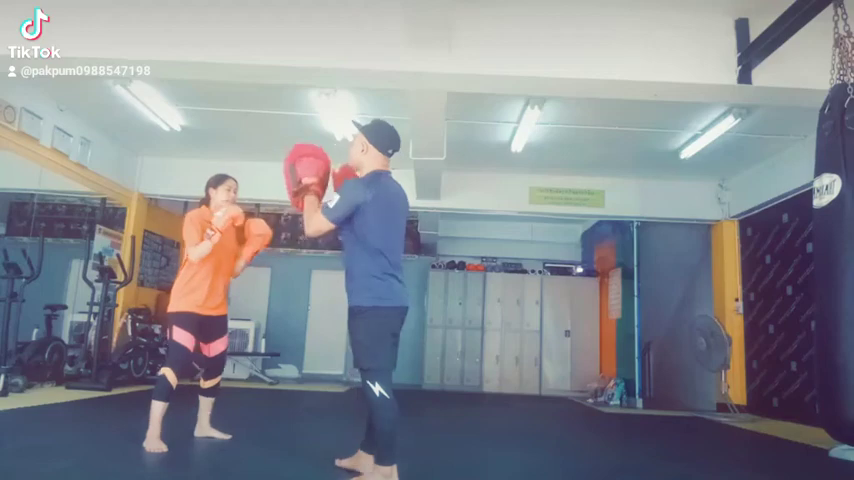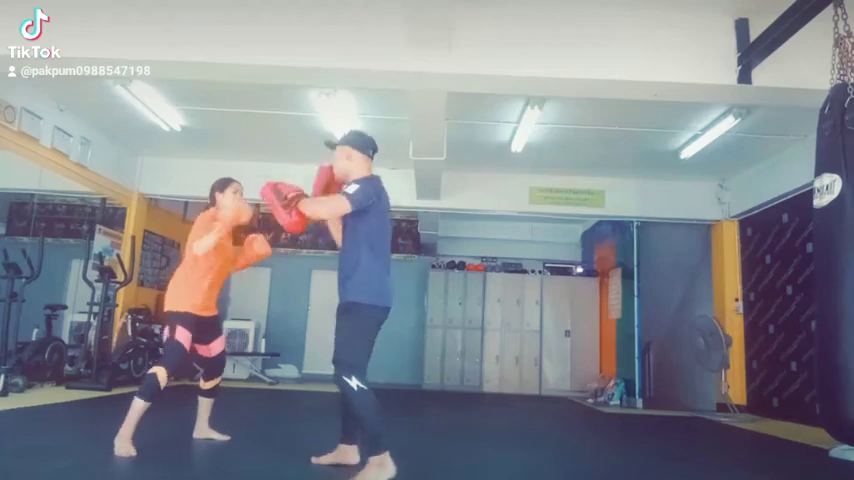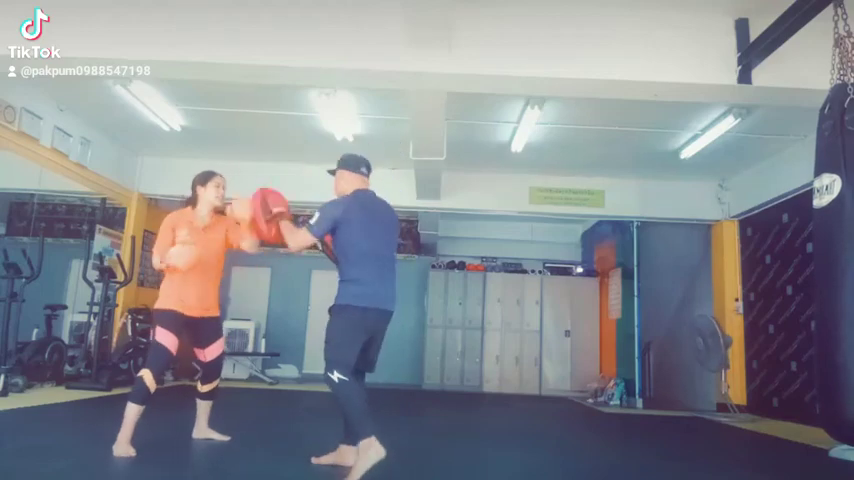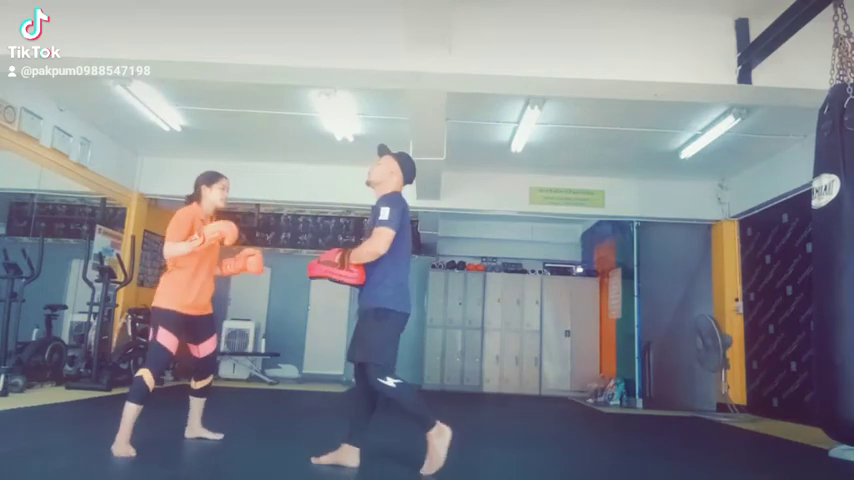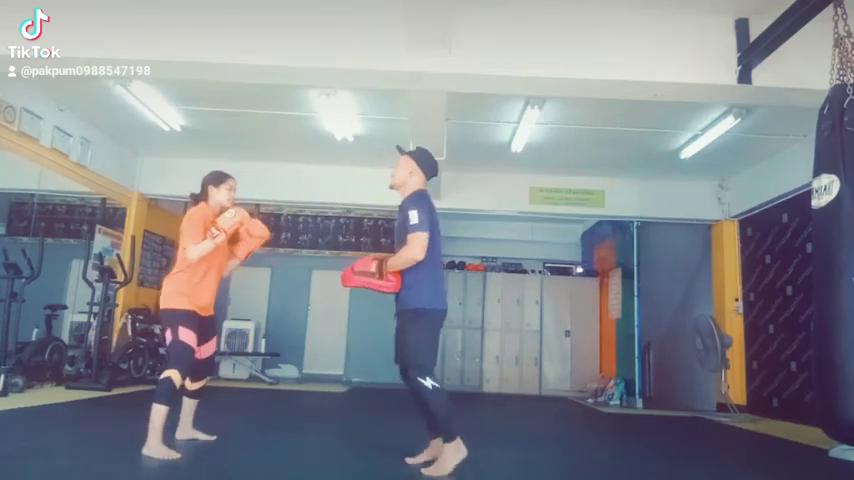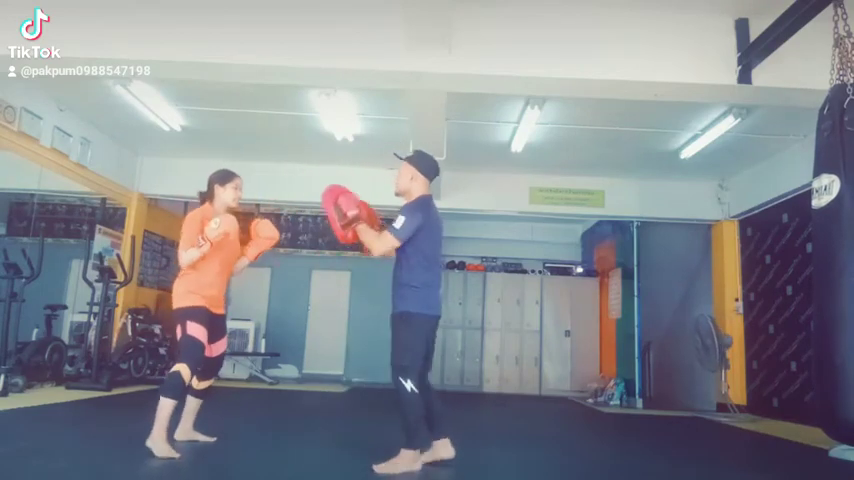
dt=0.4s
person 1, frame 1
left shoulder: (358, 187)
right shoulder: (394, 190)
left elbow: (313, 228)
left wrist: (310, 191)
right wrist: (341, 191)
left hip: (371, 302)
right hip: (393, 300)
left knee: (376, 383)
right knee: (374, 381)
person 1, frame 2
left shoulder: (368, 186)
right shoulder: (365, 194)
left elbow: (325, 208)
right elbow: (344, 238)
left wrist: (297, 200)
right wrist: (323, 204)
left hip: (363, 299)
right hip: (367, 298)
left knee: (350, 376)
right knee: (349, 375)
right ankle: (348, 447)
person 1, frame 3
left shoulder: (339, 207)
right shoulder: (388, 211)
left elbow: (299, 242)
left wrist: (281, 219)
left hip: (355, 302)
right hip: (383, 305)
left knee: (337, 372)
right knee: (352, 374)
left ankle: (367, 443)
right ankle: (348, 446)
person 1, frame 4
left shoulder: (389, 202)
right shoulder: (391, 205)
left elbow: (377, 246)
left wrist: (345, 256)
right wrist: (352, 262)
left hip: (384, 306)
right hip: (377, 306)
left knee: (381, 377)
right knee: (366, 376)
left ankle: (435, 430)
right ankle: (349, 448)
person 1, frame 5
left shoulder: (415, 203)
right shoulder: (415, 205)
left elbow: (415, 252)
left wrist: (383, 265)
right wrist: (389, 266)
left hip: (421, 306)
right hip: (414, 305)
left knee: (421, 376)
right knee: (414, 375)
left ankle: (453, 443)
right ankle: (439, 442)
person 1, frame 6
left shoulder: (415, 210)
right shoulder: (424, 211)
left elbow: (379, 247)
right elbow: (399, 249)
left wrist: (357, 222)
right wrist: (369, 228)
left hip: (415, 309)
right hip: (416, 308)
left knee: (406, 378)
right knee: (417, 378)
left ankle: (411, 453)
right ankle: (439, 443)
person 2, frame 1
left shoulder: (232, 229)
right shoulder: (196, 217)
left elbow: (233, 270)
right elbow: (195, 255)
left wrist: (251, 248)
right wrist: (218, 228)
left hip: (215, 308)
right hip: (186, 304)
left knee: (215, 364)
right knee: (177, 363)
left ankle: (203, 425)
right ankle: (153, 434)
person 2, frame 2
left shoulder: (224, 222)
right shoulder: (209, 218)
right elbow: (199, 250)
left wrist: (250, 256)
right wrist: (225, 223)
left hip: (206, 307)
right hip: (183, 304)
left knee: (215, 363)
right knee: (172, 361)
left ankle: (202, 427)
right ankle: (125, 434)
person 2, frame 3
left shoulder: (225, 225)
right shoulder: (175, 220)
left elbow: (251, 246)
right elbow: (156, 261)
left wrist: (244, 223)
right wrist: (170, 259)
left hip: (207, 310)
right hip: (173, 305)
left knee: (213, 368)
right knee: (157, 365)
left ankle: (202, 427)
right ankle: (124, 438)
person 2, frame 4
left shoulder: (213, 224)
right shoulder: (186, 215)
right elbow: (169, 252)
left wrist: (239, 264)
right wrist: (203, 238)
left hip: (200, 307)
right hip: (172, 303)
left knee: (207, 364)
right knee: (156, 363)
left ankle: (194, 425)
right ankle: (122, 438)
person 2, frame 5
left shoulder: (218, 222)
right shoulder: (196, 215)
left elbow: (221, 271)
right elbow: (192, 254)
right wrist: (221, 232)
left hip: (203, 305)
right hip: (179, 301)
left knee: (204, 365)
right knee: (181, 363)
left ankle: (185, 427)
right ankle: (153, 441)
person 2, frame 6
left shoulder: (232, 224)
right shoulder: (197, 217)
left elbow: (233, 268)
right elbow: (184, 260)
left wrist: (257, 245)
right wrist: (209, 239)
left hip: (214, 304)
right hip: (190, 299)
left knee: (211, 365)
right knee: (190, 359)
left ankle: (185, 429)
right ankle: (157, 435)
